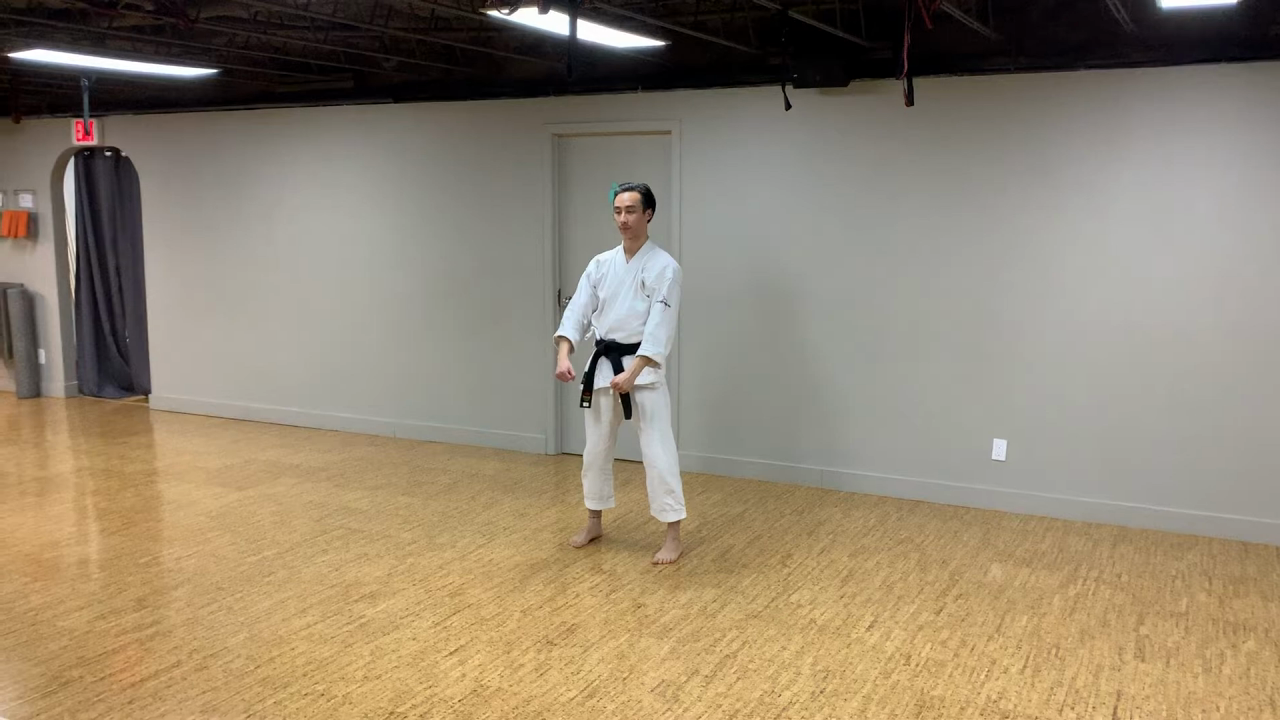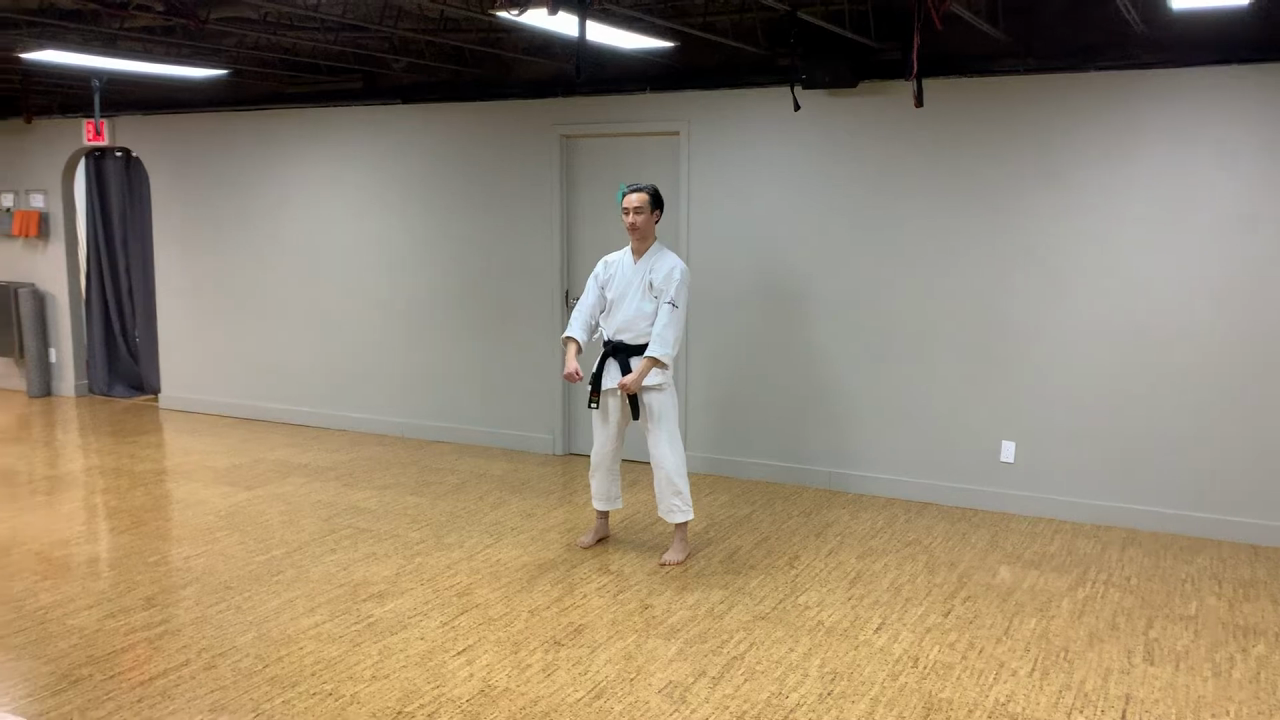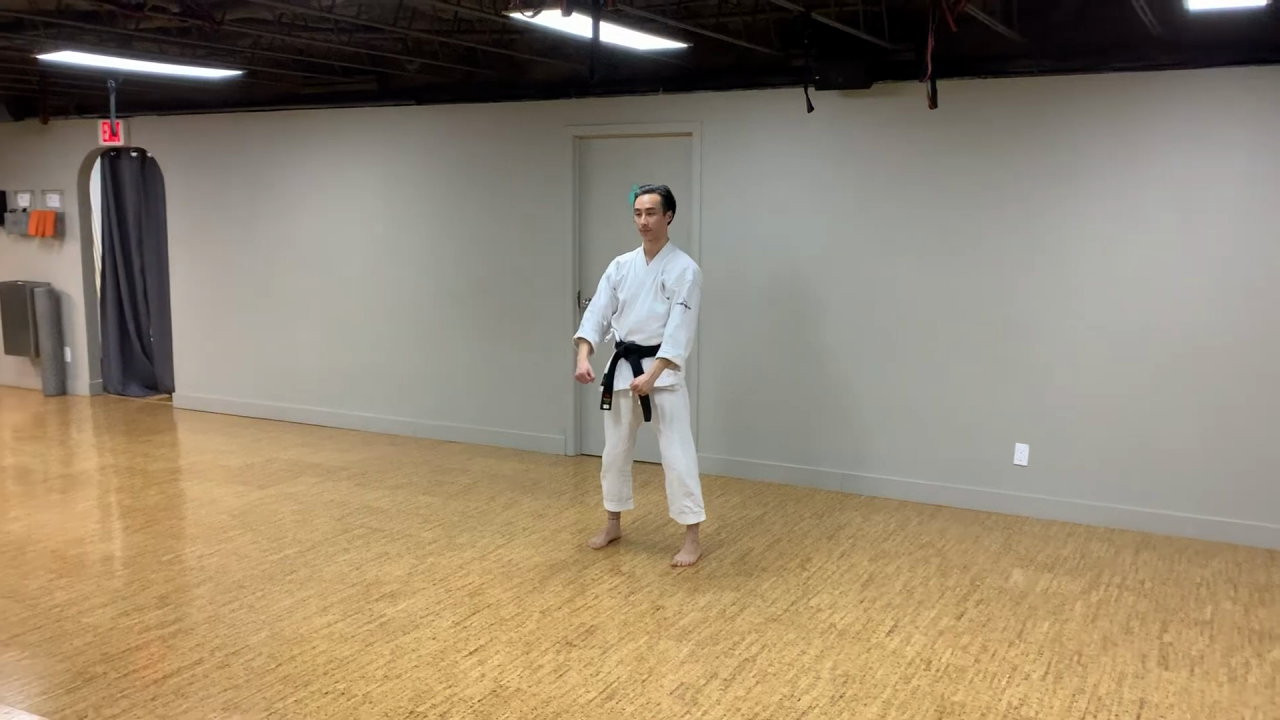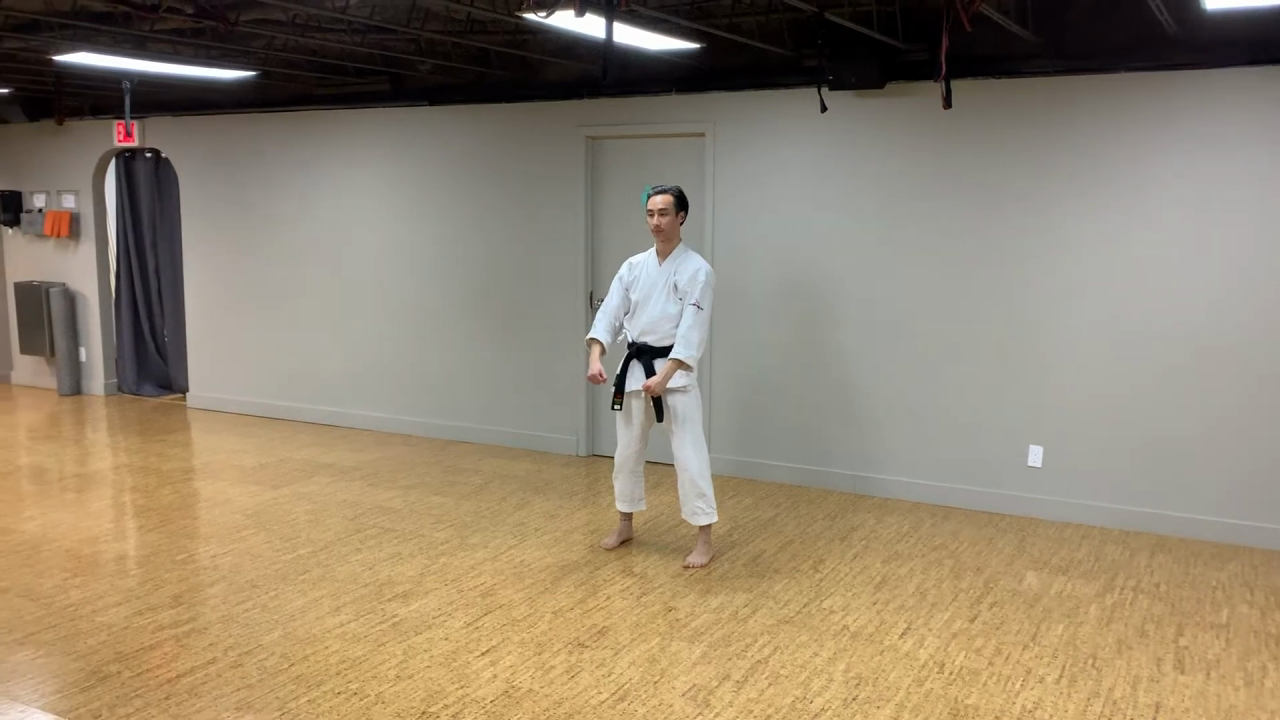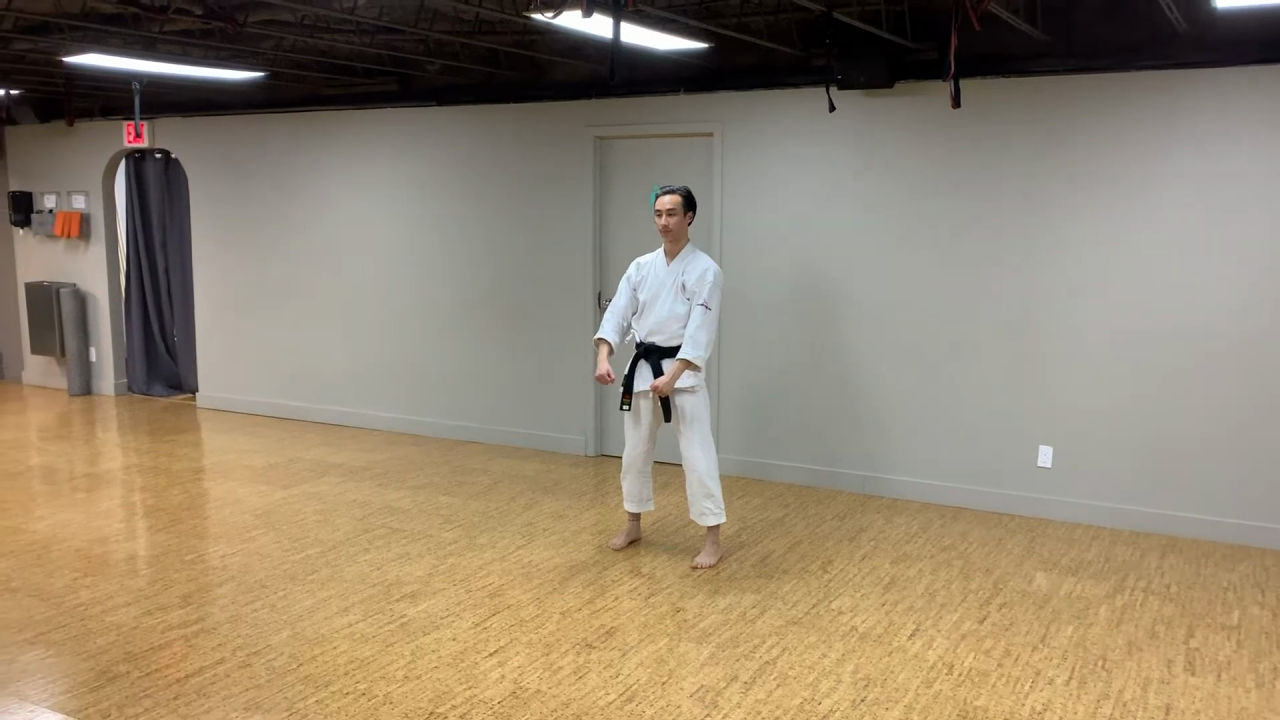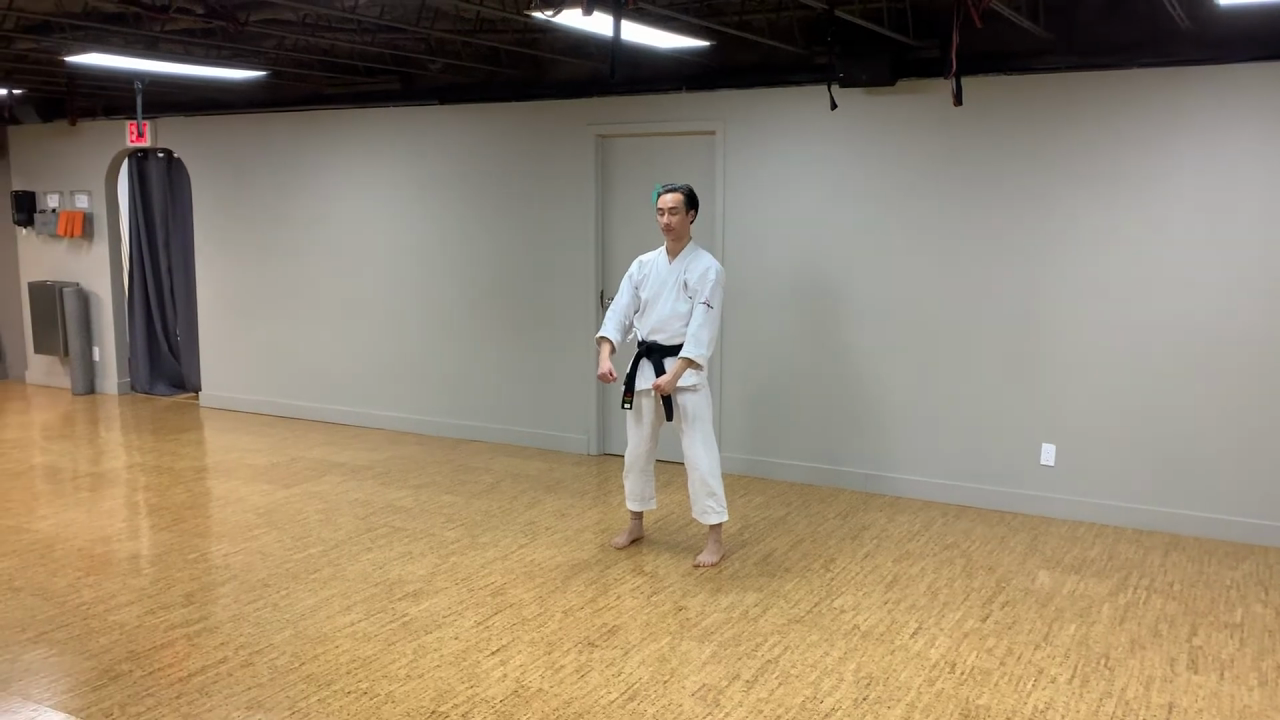
dt=0.2s
person 1, frame 1
left shoulder: (664, 267)
right shoulder: (601, 264)
left elbow: (660, 328)
right elbow: (578, 311)
left wrist: (632, 373)
right wrist: (563, 355)
left hip: (643, 367)
right hip: (602, 365)
left knee: (657, 451)
right knee: (596, 447)
left ankle: (673, 535)
right ankle: (594, 522)
person 1, frame 2
left shoulder: (672, 268)
right shoulder: (608, 265)
left elbow: (668, 329)
right elbow: (586, 312)
left wrist: (640, 374)
right wrist: (571, 356)
left hip: (650, 368)
right hip: (609, 366)
left knee: (665, 452)
right knee: (604, 449)
left ankle: (680, 536)
right ankle: (601, 522)
person 1, frame 3
left shoulder: (684, 269)
right shoulder: (621, 265)
left elbow: (680, 330)
right elbow: (597, 313)
left wrist: (651, 375)
right wrist: (583, 357)
left hip: (662, 369)
right hip: (621, 367)
left knee: (677, 453)
right knee: (615, 449)
left ankle: (692, 537)
right ankle: (613, 524)
person 1, frame 4
left shoulder: (697, 270)
right shoulder: (633, 266)
left elbow: (692, 331)
right elbow: (610, 314)
left wrist: (664, 376)
right wrist: (595, 358)
left hip: (675, 370)
right hip: (633, 368)
left knee: (689, 454)
right knee: (627, 450)
left ankle: (704, 539)
right ankle: (625, 524)
person 1, frame 5
left shoulder: (705, 270)
right shoulder: (641, 266)
left elbow: (701, 331)
right elbow: (617, 314)
left wrist: (672, 377)
right wrist: (603, 358)
left hip: (683, 370)
right hip: (642, 368)
left knee: (697, 454)
right knee: (635, 450)
left ankle: (712, 539)
right ankle: (633, 524)
person 1, frame 6
left shoulder: (707, 268)
right shoulder: (643, 265)
left elbow: (703, 330)
right elbow: (619, 313)
left wrist: (674, 375)
right wrist: (605, 357)
left hip: (685, 369)
right hip: (643, 366)
left knee: (699, 453)
right knee: (638, 449)
left ankle: (715, 537)
right ankle: (636, 523)
